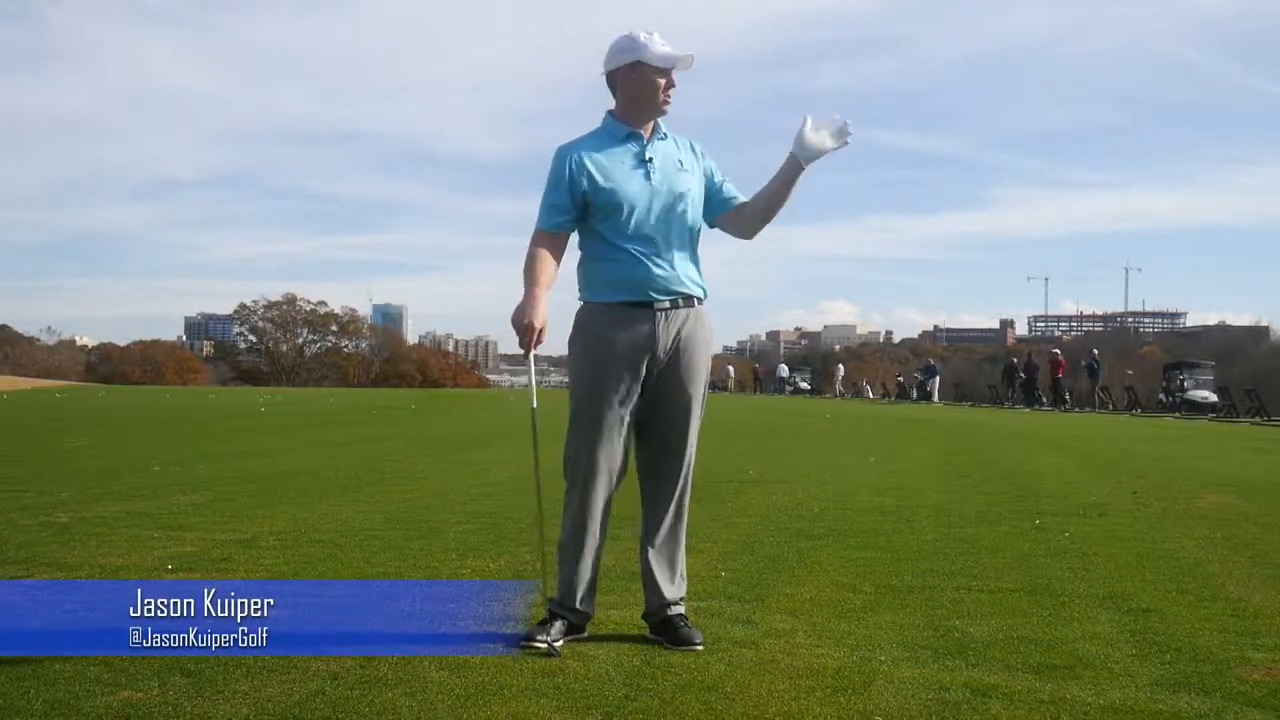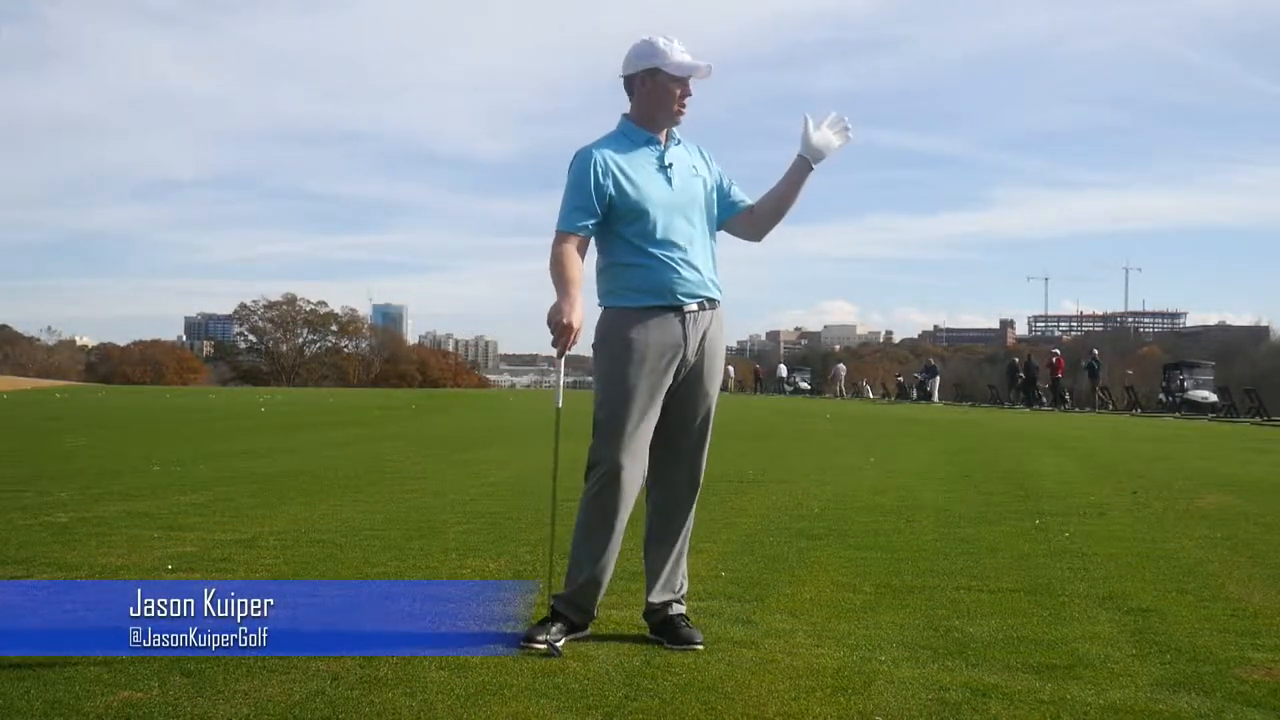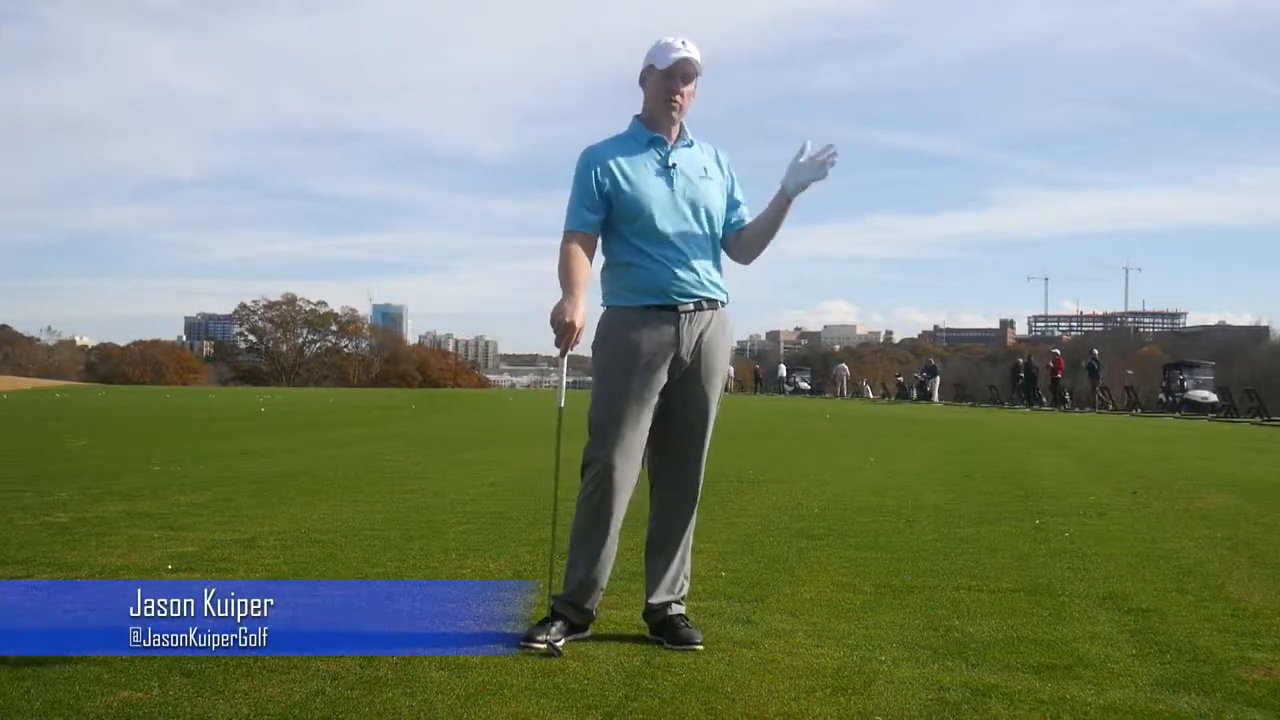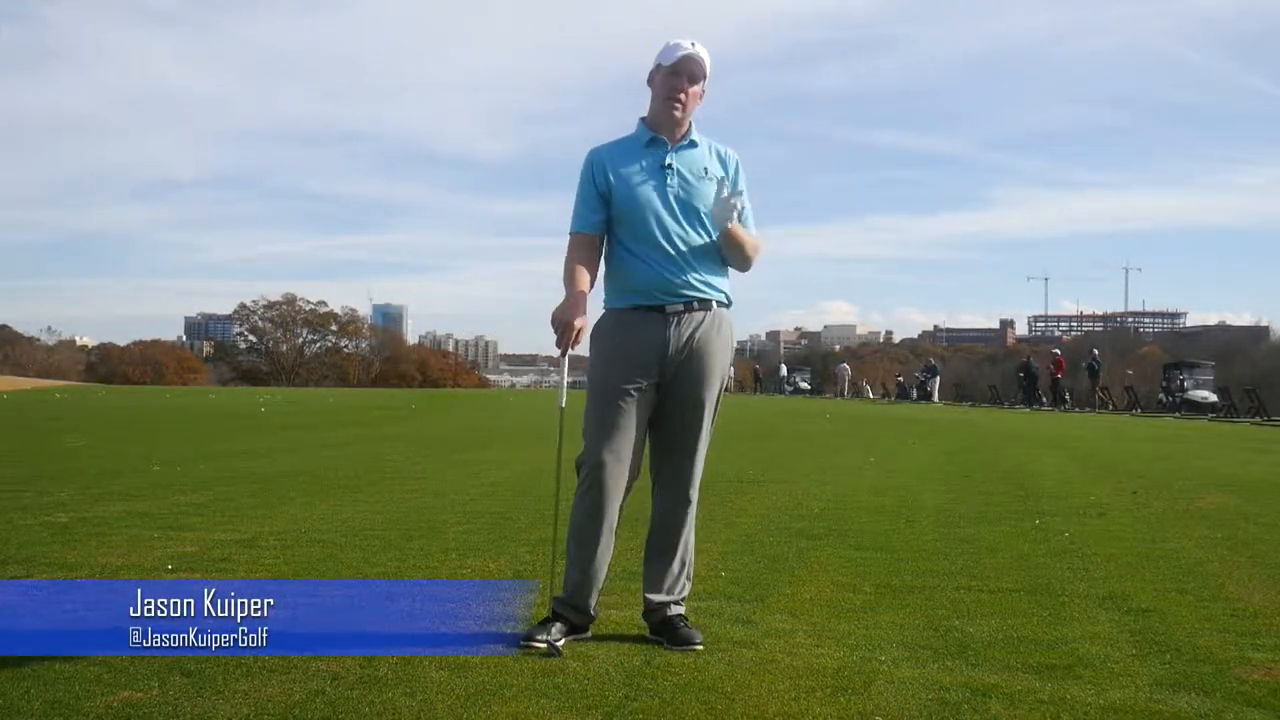
dt=0.3s
person 1, frame 1
left shoulder: (689, 154)
right shoulder: (578, 158)
left elbow: (744, 221)
right elbow: (548, 240)
left wrist: (798, 161)
right wrist: (534, 297)
left hip: (685, 323)
right hip: (611, 325)
left knee: (670, 473)
right knee: (591, 468)
left ankle: (666, 603)
right ankle: (570, 606)
person 1, frame 2
left shoulder: (698, 158)
right shoulder: (598, 159)
left elbow: (751, 224)
right elbow: (569, 242)
left wrist: (806, 161)
right wrist: (569, 298)
left hip: (703, 326)
right hip: (637, 327)
left knee: (681, 477)
right knee: (617, 468)
left ankle: (666, 603)
right ankle: (574, 606)
person 1, frame 3
left shoulder: (717, 160)
right shoulder: (603, 159)
left elbow: (746, 250)
right elbow: (577, 241)
left wrist: (782, 202)
right wrist: (572, 296)
left hip: (707, 327)
right hip: (636, 327)
left knee: (683, 476)
right knee: (610, 467)
left ankle: (668, 605)
right ankle: (576, 605)
person 1, frame 4
left shoulder: (725, 161)
right shoulder: (605, 161)
left elbow: (745, 261)
right elbow: (585, 244)
left wrist: (730, 227)
right wrist: (574, 298)
left hip: (704, 327)
right hip: (629, 326)
left knee: (681, 478)
right knee: (603, 468)
left ankle: (666, 604)
right ankle: (575, 606)
